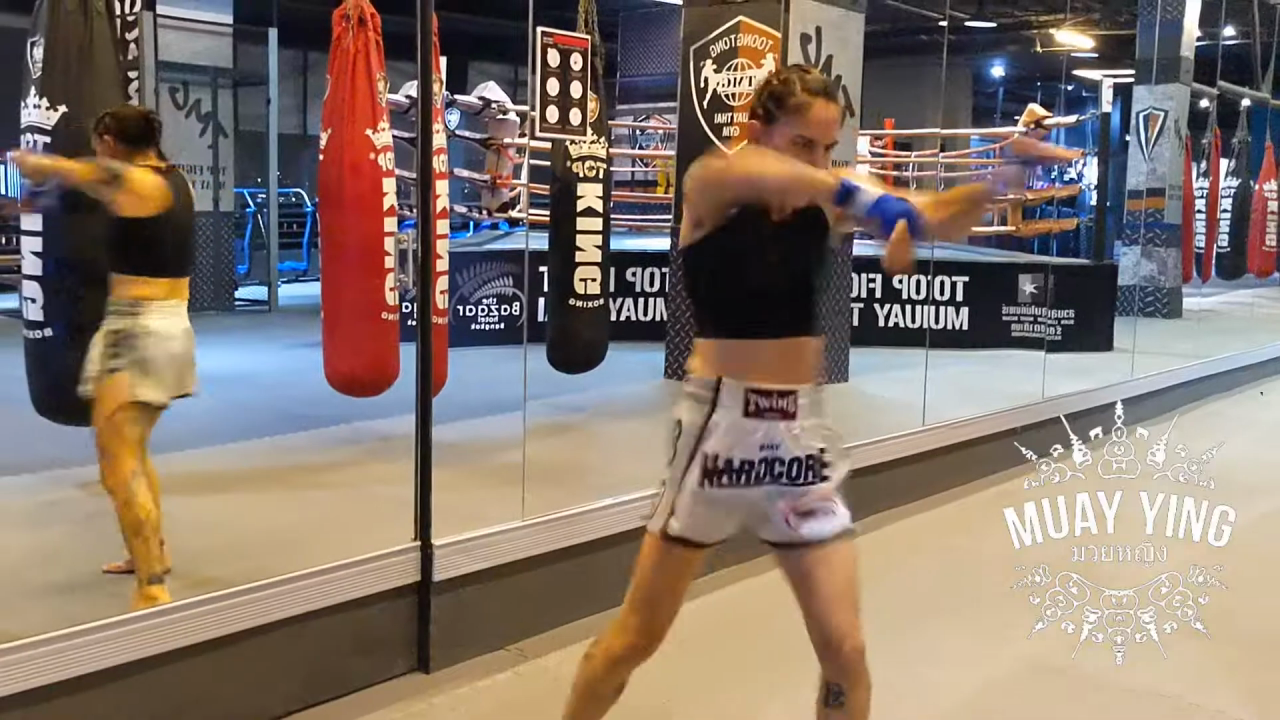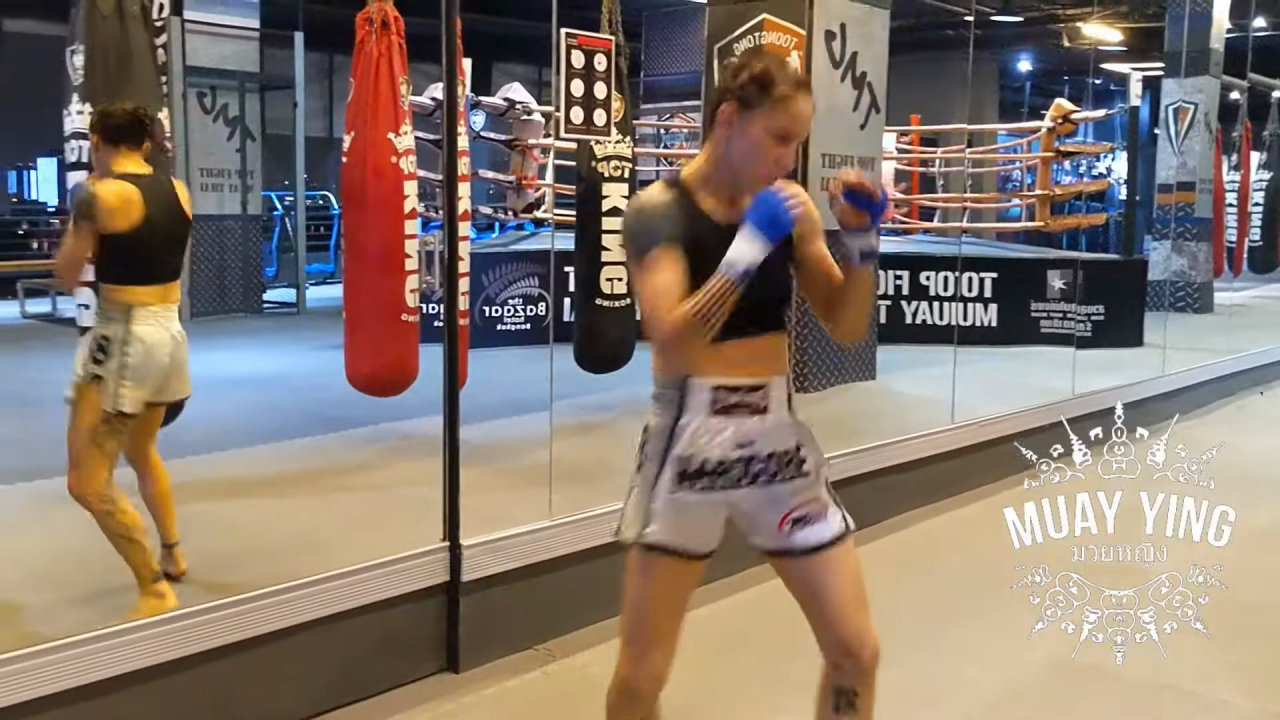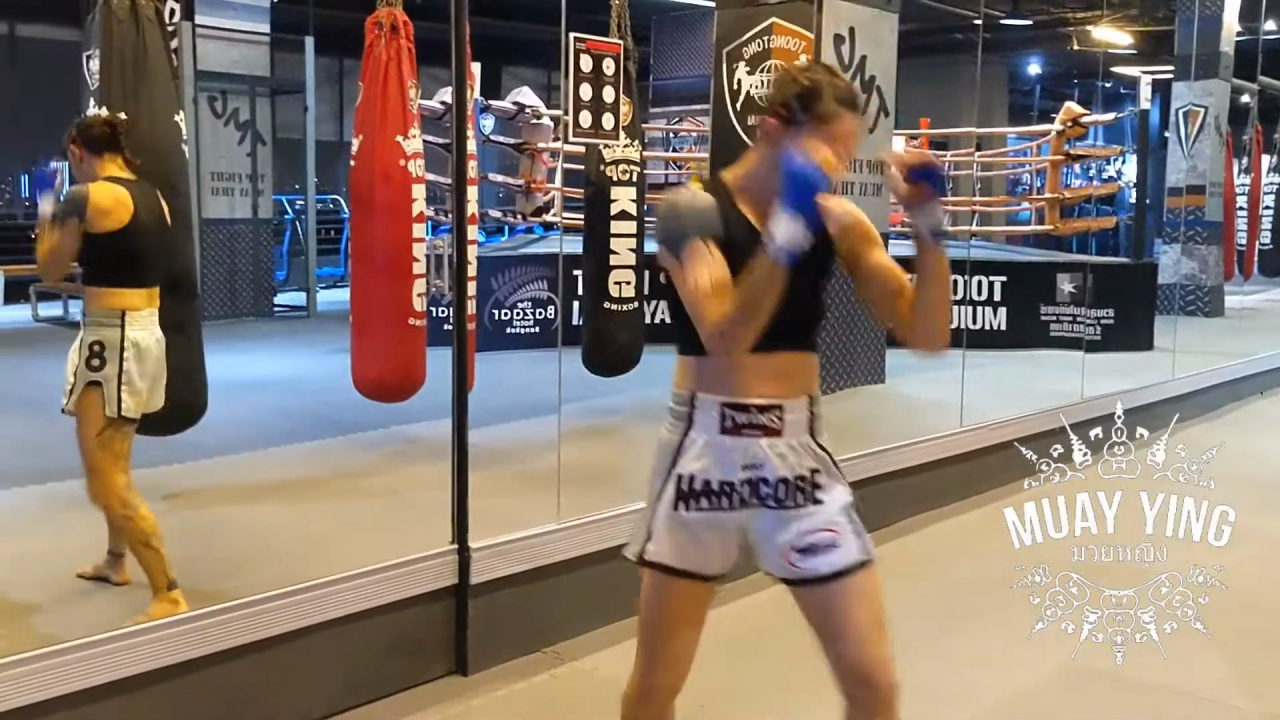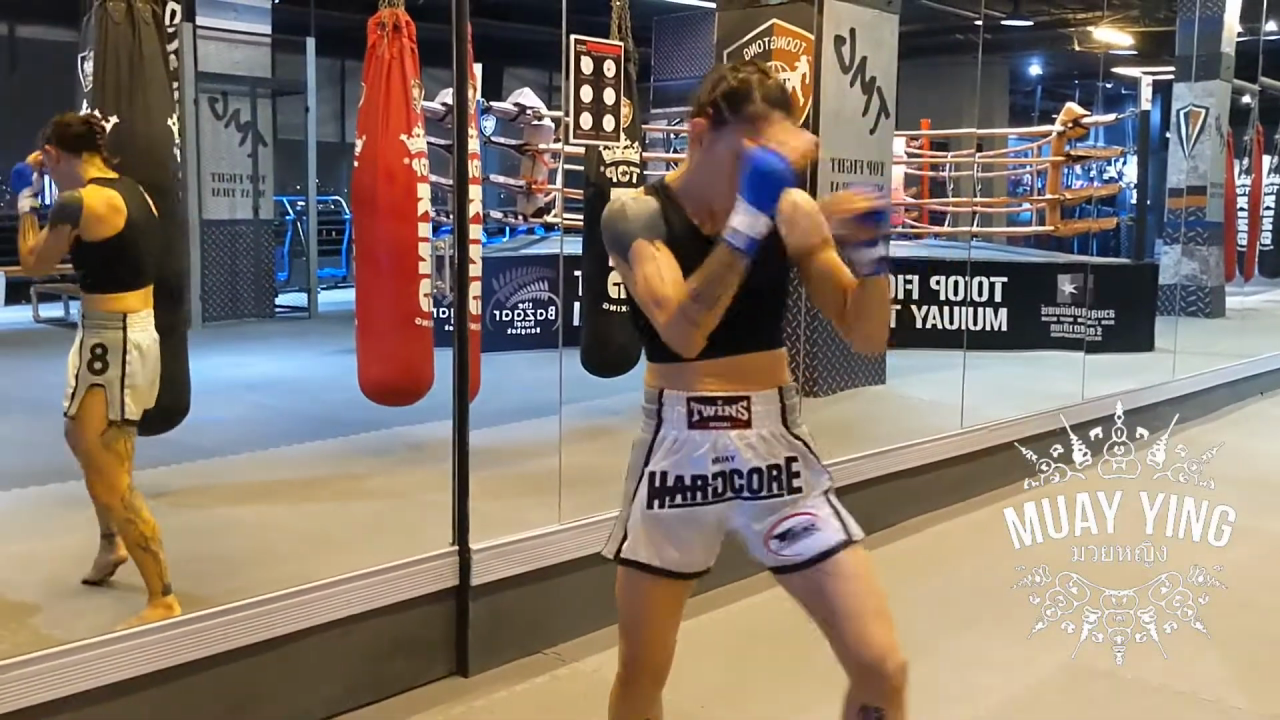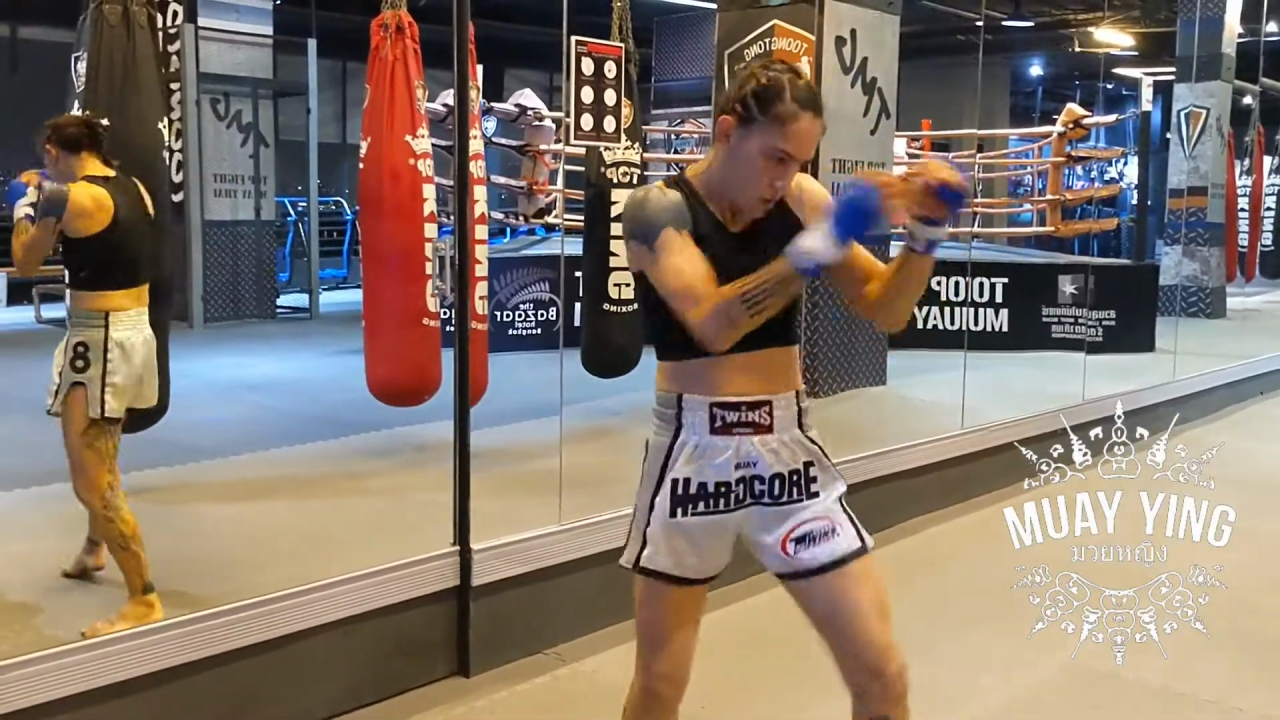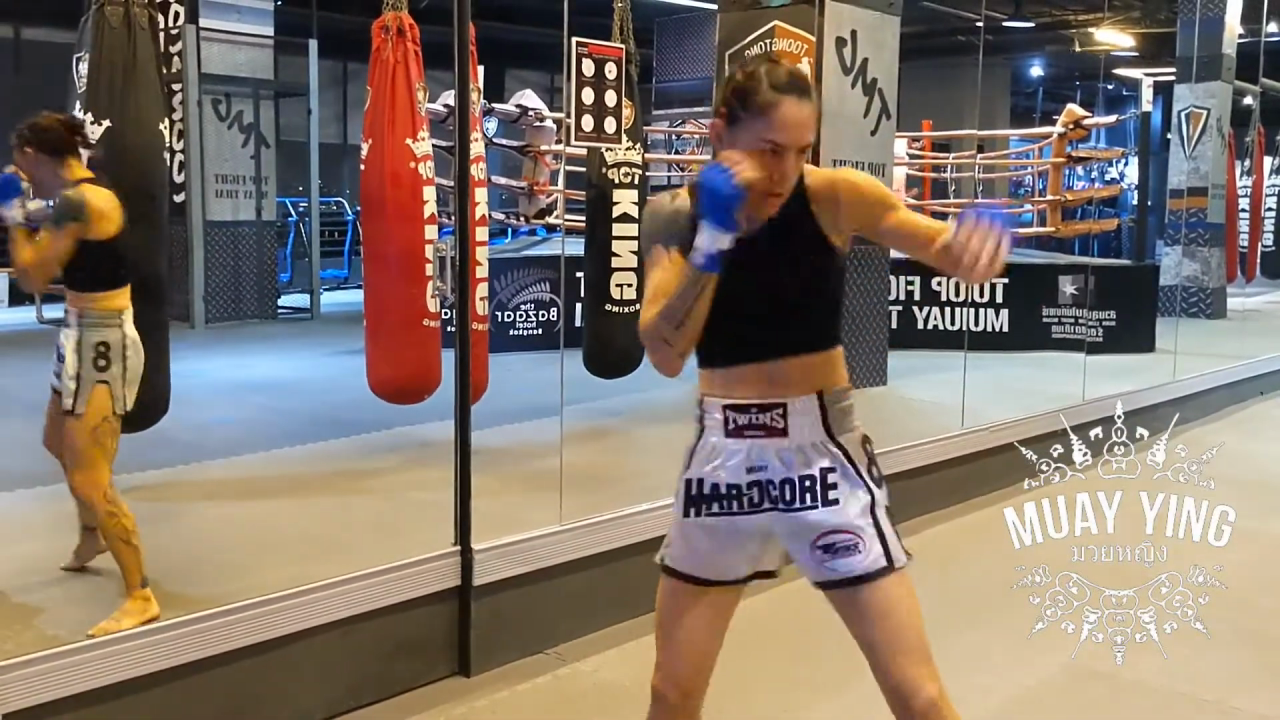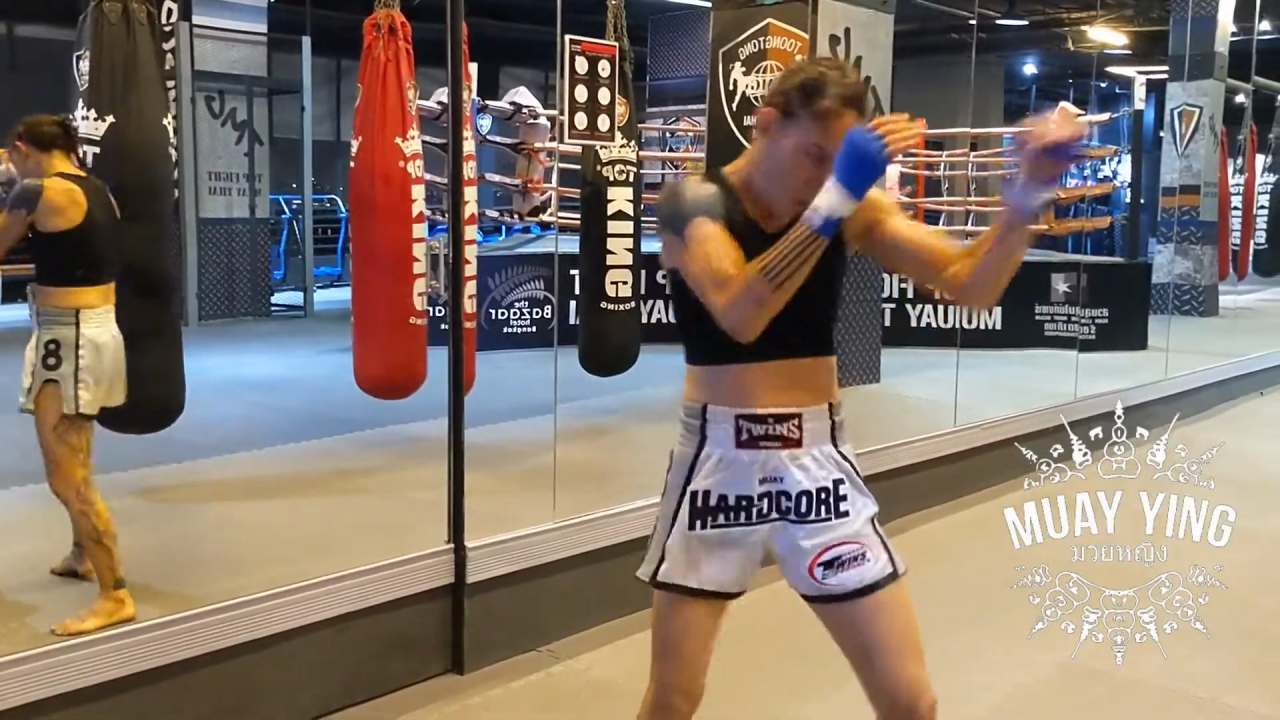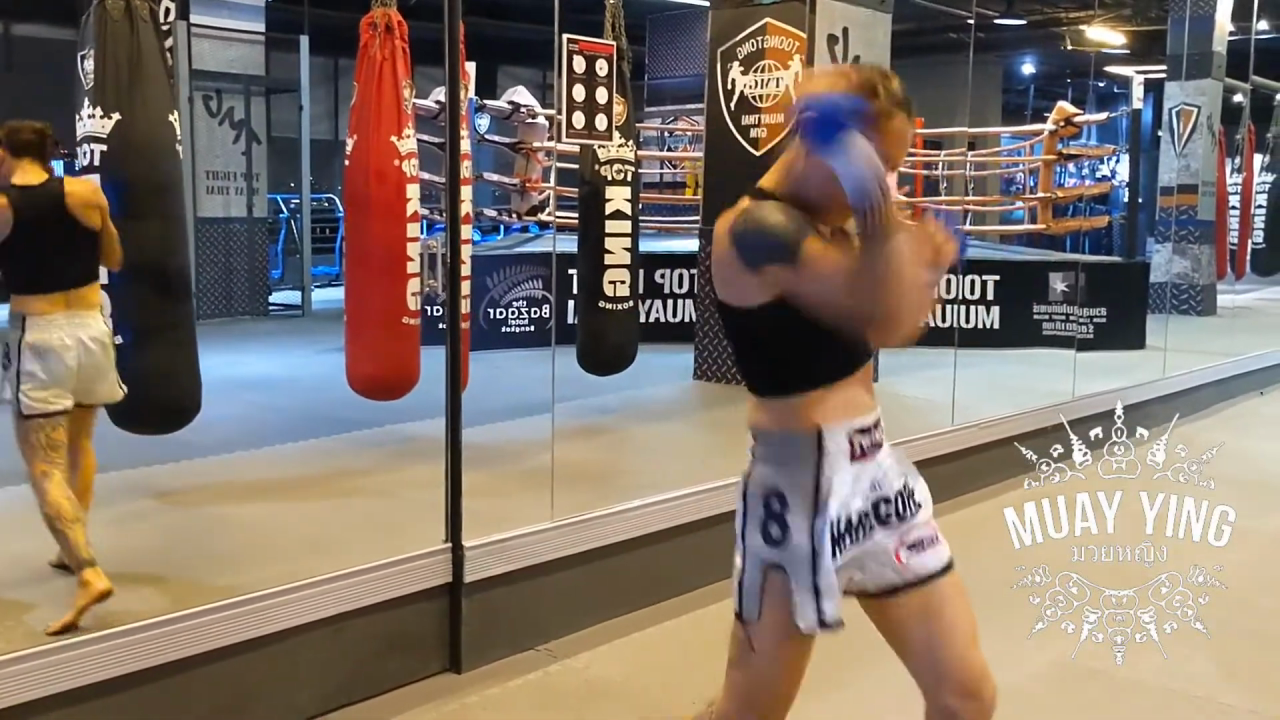
dt=0.5s
person 1, frame 1
left shoulder: (825, 194)
right shoulder: (712, 185)
left elbow: (931, 220)
right elbow: (750, 174)
left wrist: (994, 177)
right wrist: (867, 199)
left hip: (799, 439)
right hip: (719, 434)
left knee: (845, 650)
right knee: (637, 637)
person 1, frame 2
left shoulder: (788, 203)
right shoulder: (657, 209)
left elbow: (848, 326)
right elbow: (671, 344)
left wrist: (863, 238)
right wrist: (751, 245)
left hip: (778, 437)
right hip: (690, 440)
left knee: (855, 653)
person 1, frame 3
left shoulder: (838, 220)
right shoulder: (692, 208)
left elbow: (928, 335)
right elbow: (724, 335)
left wrist: (927, 218)
right wrist: (789, 227)
left hip: (798, 454)
right hip: (704, 452)
person 1, frame 4
left shoulder: (794, 213)
right shoulder: (637, 214)
left elbow: (869, 336)
right elbow: (684, 333)
left wrist: (872, 253)
right wrist: (751, 218)
left hip: (774, 447)
right hip: (679, 445)
left knee: (880, 665)
person 1, frame 5
left shoulder: (802, 198)
right shoulder: (659, 208)
left elbow: (886, 310)
right elbow: (714, 326)
left wrist: (925, 227)
right wrist: (825, 239)
left hip: (787, 449)
right hip: (694, 452)
person 1, frame 6
left shoulder: (835, 196)
right shoulder: (676, 217)
left elbow: (956, 245)
right elbow: (665, 354)
left wrist: (984, 236)
right wrist: (712, 237)
left hip: (822, 454)
right hip: (725, 458)
person 1, frame 7
left shoulder: (854, 207)
right shoulder: (694, 202)
left elbow: (970, 285)
right elbow: (740, 315)
left wrist: (1030, 190)
right wrist: (832, 198)
left hip: (816, 463)
right hip: (720, 462)
person 1, frame 8
left shoulder: (832, 211)
right shoulder: (760, 230)
left elbow: (888, 312)
right elbow: (899, 317)
right wrist: (848, 155)
left hip: (873, 472)
right hip: (802, 485)
person 2, frame 1
left shoulder: (125, 180)
right shoulder: (171, 178)
left elbow: (56, 170)
left wrist: (29, 161)
left hip: (137, 332)
right hip: (169, 328)
left knee: (118, 470)
right knee: (128, 452)
left ankle: (153, 591)
right ankle: (151, 555)
person 2, frame 2
left shoulder: (100, 196)
right shoulder: (175, 189)
left elbow: (66, 272)
left wrist: (76, 218)
left hip: (123, 340)
right hip: (166, 333)
left knee: (87, 482)
right knee: (141, 450)
left ankle: (156, 591)
right ankle: (172, 555)
person 2, frame 3
left shoulder: (87, 196)
right shoulder: (153, 198)
left elbow: (51, 270)
left wrist: (48, 206)
left hip: (110, 342)
right hip: (144, 335)
left knee: (108, 486)
right knee: (112, 463)
left ankle: (168, 595)
right ankle: (115, 561)
person 2, frame 4
left shoulder: (79, 203)
right shoulder: (130, 191)
left elbow: (33, 262)
left wrist: (26, 196)
left hip: (110, 344)
right hip: (132, 335)
left knee: (112, 486)
right knee: (80, 436)
left ankle: (162, 602)
right ankle: (110, 546)
person 2, frame 5
left shoulder: (67, 197)
right shoulder: (134, 188)
left elbow: (24, 264)
left wrist: (24, 207)
left hip: (98, 342)
right hip: (133, 334)
left knee: (93, 482)
right knee: (95, 456)
left ankle: (143, 601)
right ankle: (94, 549)
person 2, frame 6
left shoulder: (75, 203)
right shoulder: (96, 190)
left hip: (100, 344)
right hip: (97, 334)
left knee: (89, 478)
right knee: (59, 442)
left ankle: (140, 597)
right ankle: (91, 538)
person 2, frame 7
right shoulder: (99, 191)
left hip: (66, 340)
right hip: (100, 330)
left knee: (69, 479)
right knee: (73, 456)
left ankle: (115, 596)
right ankle: (82, 555)
person 2, frame 8
right shoulder: (87, 192)
right elbow: (113, 261)
right hip: (91, 332)
left knee: (45, 472)
right knee: (76, 446)
left ankle: (89, 576)
right ankle: (74, 550)
